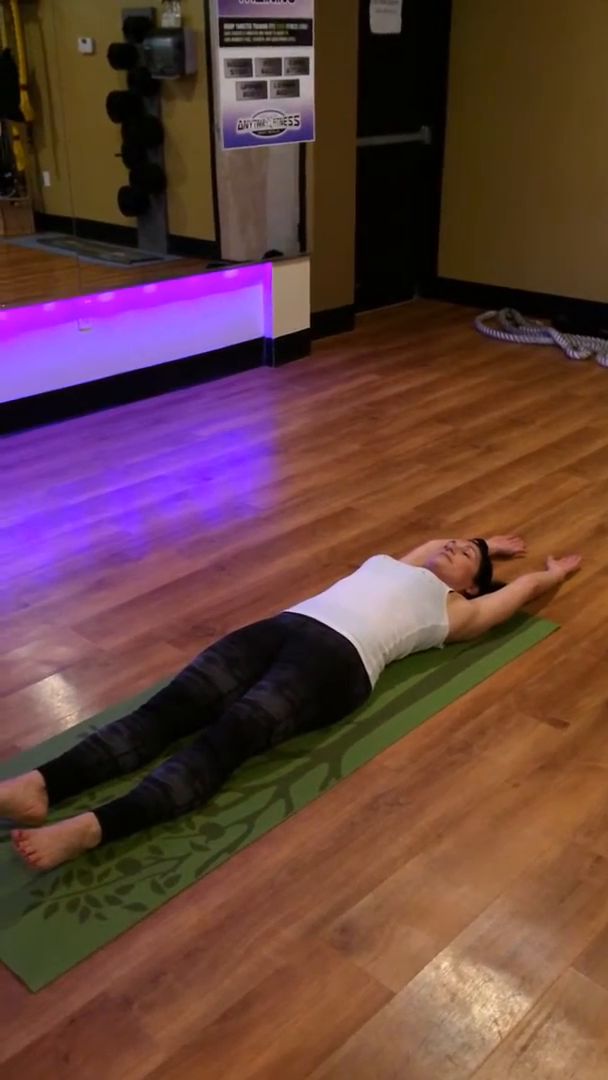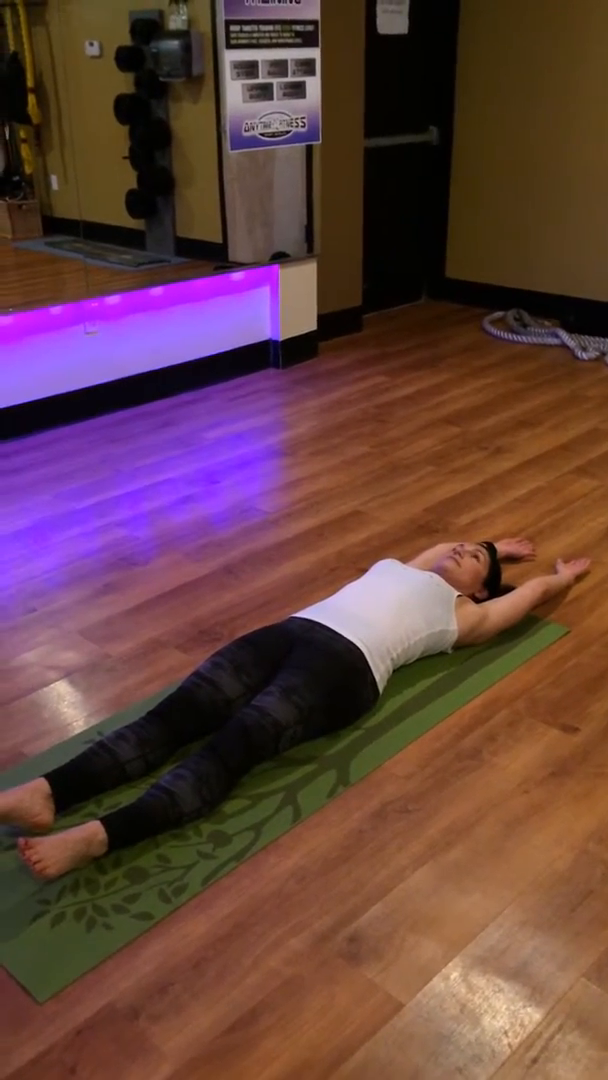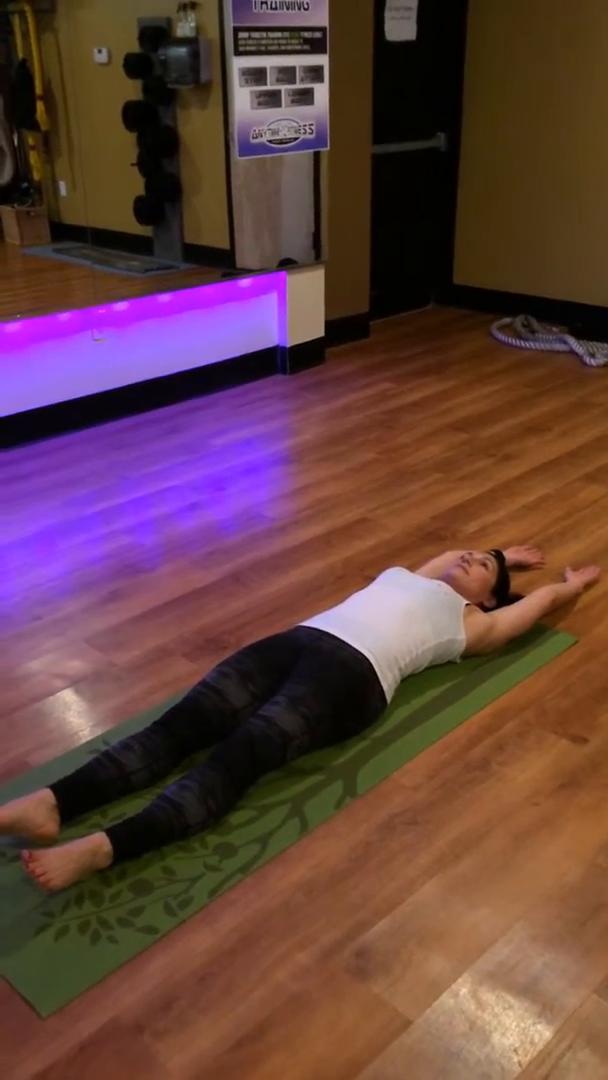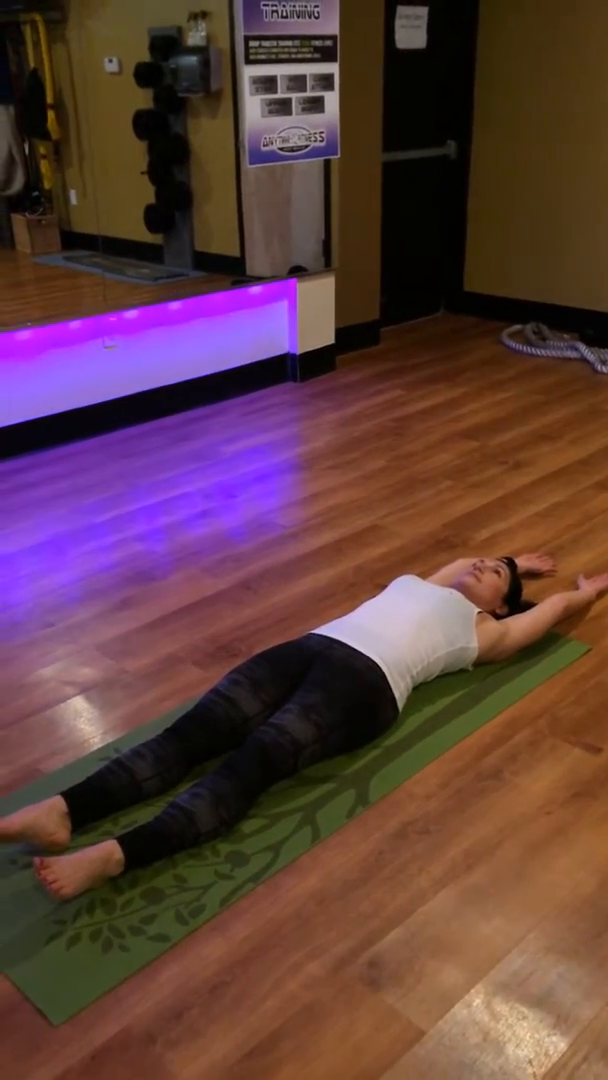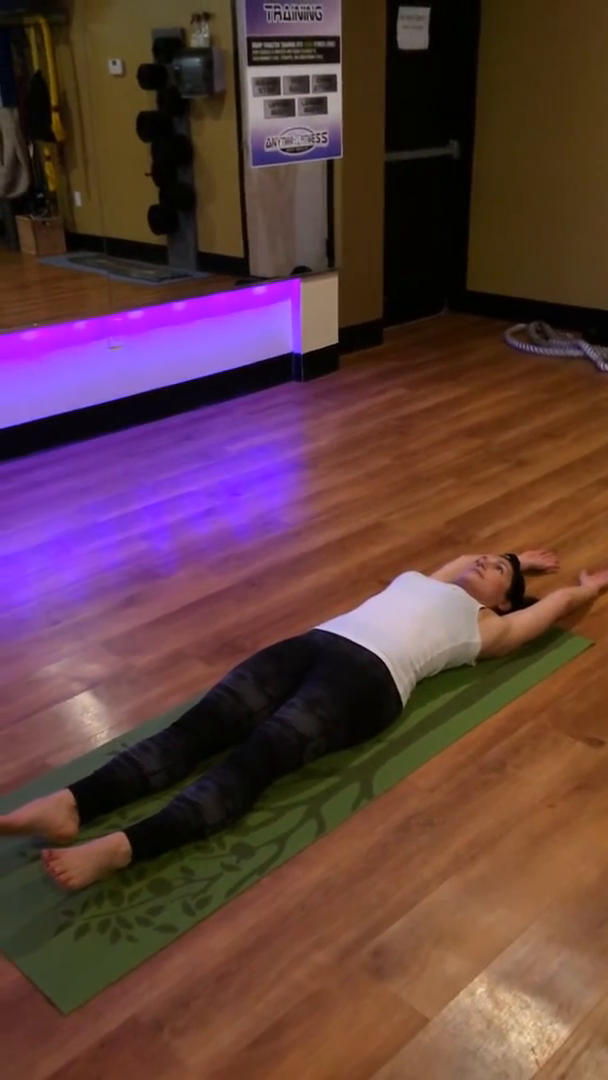
dt=0.5s
person 1, frame 1
left shoulder: (455, 610)
right shoulder: (391, 564)
left elbow: (524, 588)
right elbow: (434, 543)
left wrist: (556, 571)
right wrist: (485, 542)
left hip: (340, 659)
right hip: (286, 627)
left knee: (227, 736)
right knee: (172, 708)
left ankle: (91, 828)
person 1, frame 2
left shoulder: (464, 614)
right shoulder: (402, 568)
left elbow: (535, 590)
right elbow: (446, 547)
left wrist: (567, 573)
right wrist: (492, 544)
left hip: (348, 664)
right hip: (293, 630)
left knee: (233, 743)
right knee: (179, 713)
left ankle: (98, 835)
right ankle: (47, 791)
person 1, frame 3
left shoulder: (472, 624)
right shoulder: (406, 576)
left elbow: (543, 599)
right elbow: (450, 555)
left wrist: (577, 582)
right wrist: (503, 553)
left hip: (355, 674)
right hip: (300, 641)
left knee: (239, 754)
right knee: (183, 723)
left ankle: (103, 848)
right ankle: (53, 802)
person 1, frame 4
left shoulder: (484, 631)
right shoulder: (420, 584)
left elbow: (557, 605)
right elbow: (463, 562)
right wrist: (514, 560)
left hip: (367, 681)
right hip: (312, 648)
left knee: (249, 763)
right knee: (195, 731)
left ankle: (114, 855)
right ankle: (64, 809)
person 1, frame 5
left shoulder: (486, 628)
right shoulder: (420, 580)
left elbow: (557, 603)
right elbow: (464, 559)
right wrist: (520, 557)
left hip: (371, 678)
right hip: (316, 644)
left knee: (256, 756)
right knee: (201, 726)
left ankle: (122, 847)
right ankle: (72, 804)
